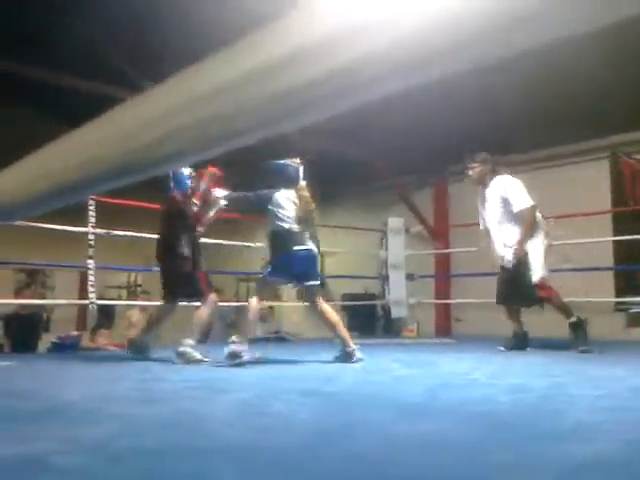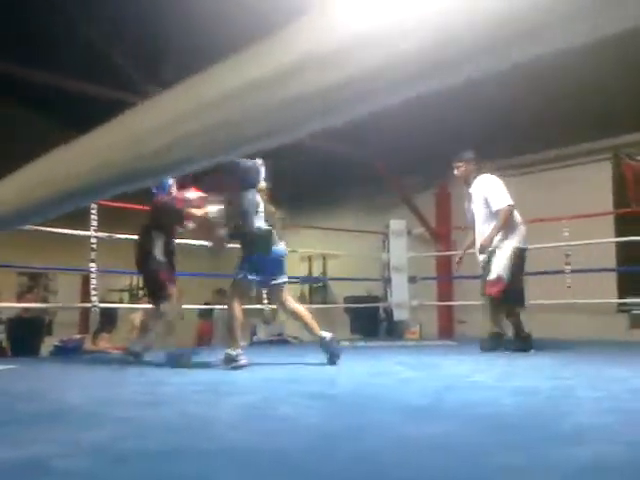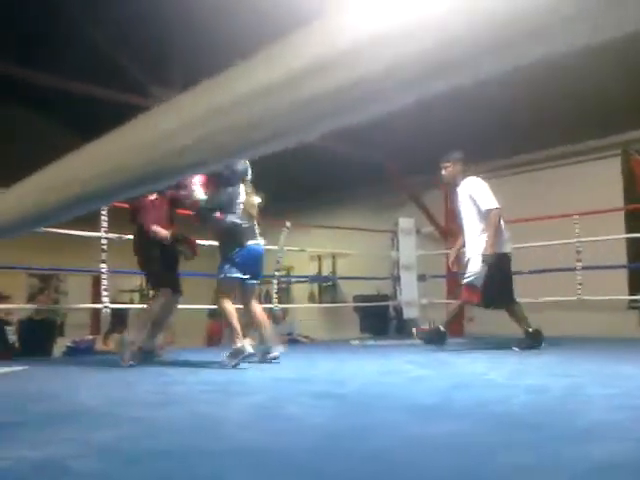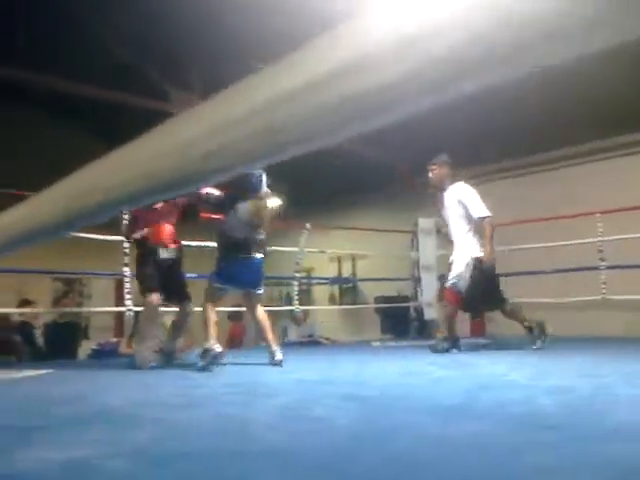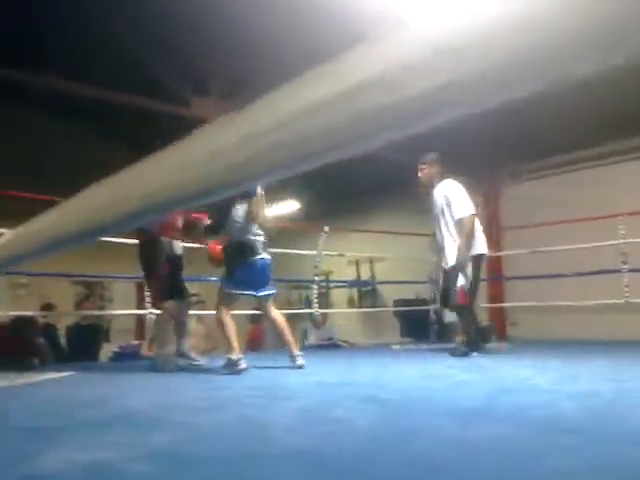
dt=0.2s
person 1, frame 1
left shoulder: (272, 195)
right shoulder: (301, 198)
left elbow: (242, 200)
left wrist: (222, 194)
left hip: (286, 253)
right hip: (308, 252)
left knee: (256, 296)
right knee: (318, 302)
left ankle: (240, 347)
right ankle: (349, 347)
person 1, frame 2
left shoulder: (246, 196)
right shoulder: (255, 195)
left elbow: (245, 229)
left wrist: (224, 235)
left hip: (260, 252)
right hip: (273, 251)
left knee: (235, 298)
right knee: (285, 301)
left ankle: (235, 353)
right ankle: (323, 337)
person 1, frame 3
left shoulder: (230, 192)
right shoulder: (249, 193)
left elbow: (206, 209)
left wrist: (198, 192)
left hip: (239, 249)
right hip: (256, 248)
left knee: (223, 297)
right knee: (250, 300)
left ankle: (240, 345)
right ankle: (271, 346)
person 1, frame 4
left shoulder: (235, 202)
right shoulder: (263, 208)
left hip: (232, 259)
right hip: (254, 260)
left knee: (211, 302)
right knee: (255, 306)
left ankle: (212, 345)
right ankle: (275, 350)
person 1, frame 5
left shoulder: (234, 208)
right shoulder: (254, 208)
left elbow: (213, 230)
left hip: (243, 262)
right hip: (261, 260)
left knee: (224, 309)
right knee: (269, 310)
left ankle: (235, 357)
right ankle: (296, 354)
person 2, frame 1
left shoulder: (507, 184)
right shoulder: (482, 195)
left elbow: (528, 210)
right elbow: (489, 228)
left wrist: (521, 244)
right wrist: (498, 252)
left hip: (530, 245)
right hip: (508, 253)
left knee: (539, 286)
right knee: (505, 297)
left ankle: (575, 323)
right ankle: (519, 335)
person 2, frame 2
left shoulder: (488, 182)
right shoulder: (471, 192)
left elbow: (507, 208)
right elbow: (477, 228)
left wrist: (490, 237)
right wrist: (463, 251)
left hip: (507, 243)
right hip: (491, 248)
left knee: (494, 286)
right knee: (505, 296)
left ankle: (496, 333)
right ankle: (522, 336)
person 2, frame 3
left shoulder: (475, 184)
right shoulder: (460, 191)
left elbow: (494, 211)
left wrist: (490, 242)
right wrist: (454, 251)
left hip: (490, 249)
right hip: (478, 250)
left knee: (468, 288)
right knee: (504, 298)
left ankle: (441, 331)
right ankle: (532, 334)
person 2, frame 4
left shoulder: (461, 190)
right shoulder: (444, 196)
left elbow: (484, 217)
left wrist: (488, 250)
right wrist: (456, 254)
left hip: (473, 253)
right hip: (464, 253)
left knee: (450, 293)
right knee: (496, 300)
left ankle: (450, 338)
right ankle: (534, 328)
person 2, frame 5
left shoulder: (451, 187)
right shoulder: (436, 193)
left elbow: (468, 217)
left wrist: (462, 249)
right wrist: (444, 251)
left hip: (467, 252)
right hip: (452, 255)
left knee: (459, 297)
right knee: (449, 298)
left ankle: (470, 341)
right ankle: (478, 331)
person 3, frame 1
left shoulder: (185, 200)
right shoulder: (175, 199)
left elbow: (201, 220)
right elbow: (195, 216)
left wrist: (214, 204)
right wrist: (202, 190)
left hip: (174, 258)
right hip: (180, 259)
left knee: (171, 303)
right knee: (210, 299)
left ankle: (139, 340)
right ankle: (187, 346)
person 3, frame 2
left shoulder: (169, 203)
right shoulder: (162, 202)
right elbow: (194, 214)
left hip: (160, 260)
right hip: (153, 260)
left knee: (163, 306)
right knee: (172, 296)
left ankle: (137, 346)
person 3, frame 3
left shoulder: (166, 196)
right shoulder: (139, 203)
left elbow: (186, 196)
right elbow: (150, 229)
right wrist: (173, 235)
left hip: (168, 254)
right hip: (151, 254)
left knee: (172, 300)
right knee: (164, 293)
left ankle: (147, 344)
right ankle: (131, 342)
person 3, frame 4
left shoulder: (174, 204)
right shoulder: (140, 211)
left elbow: (197, 196)
right elbow: (131, 235)
left wrist: (206, 192)
right wrist: (145, 234)
left hip: (172, 263)
right hip: (149, 263)
left knee: (186, 308)
right knee: (153, 301)
left ankle: (167, 347)
right ankle: (143, 352)
person 3, frame 5
left shoulder: (178, 211)
left hip: (173, 259)
right hip: (158, 260)
left knee: (182, 305)
right knee: (170, 306)
left ankle: (183, 349)
right ankle: (162, 355)
